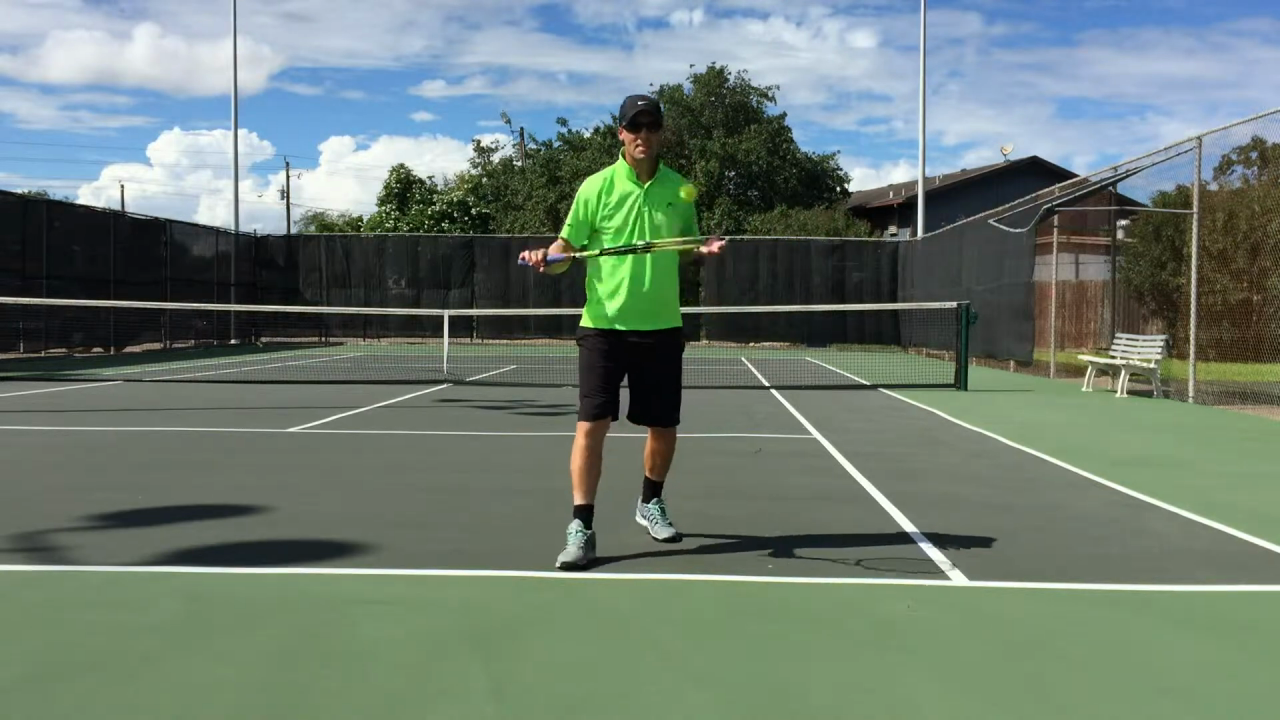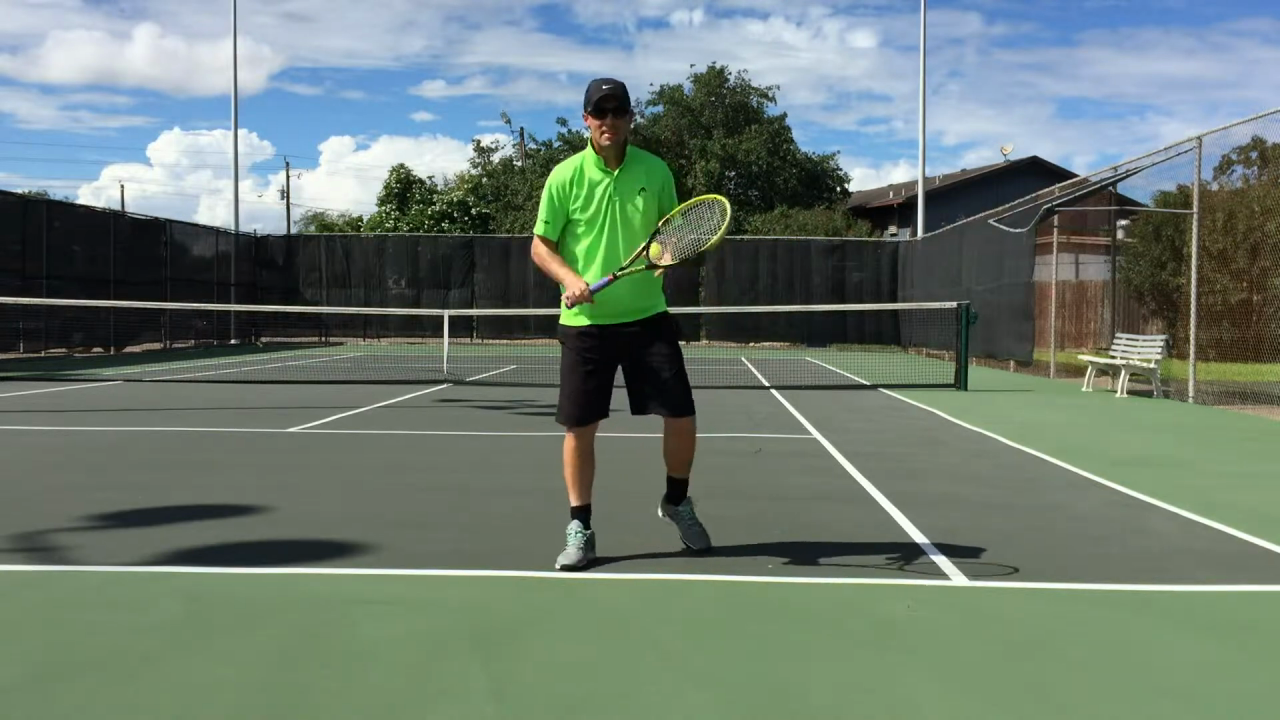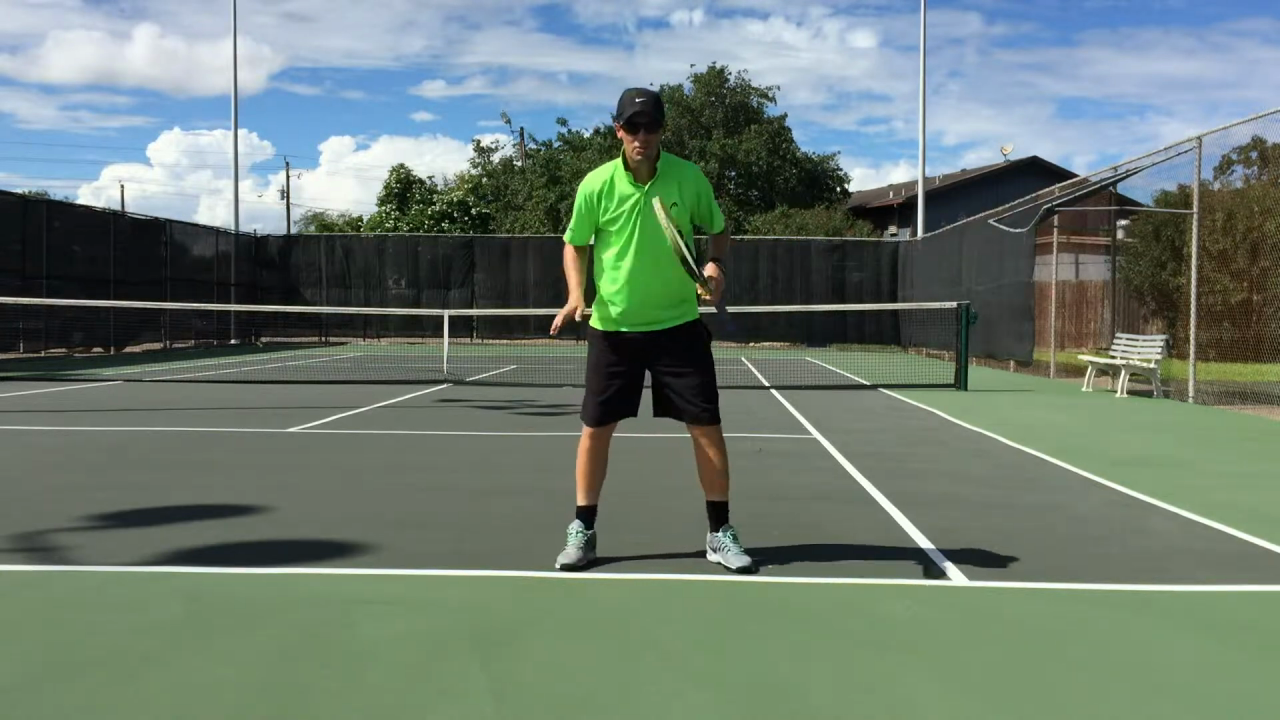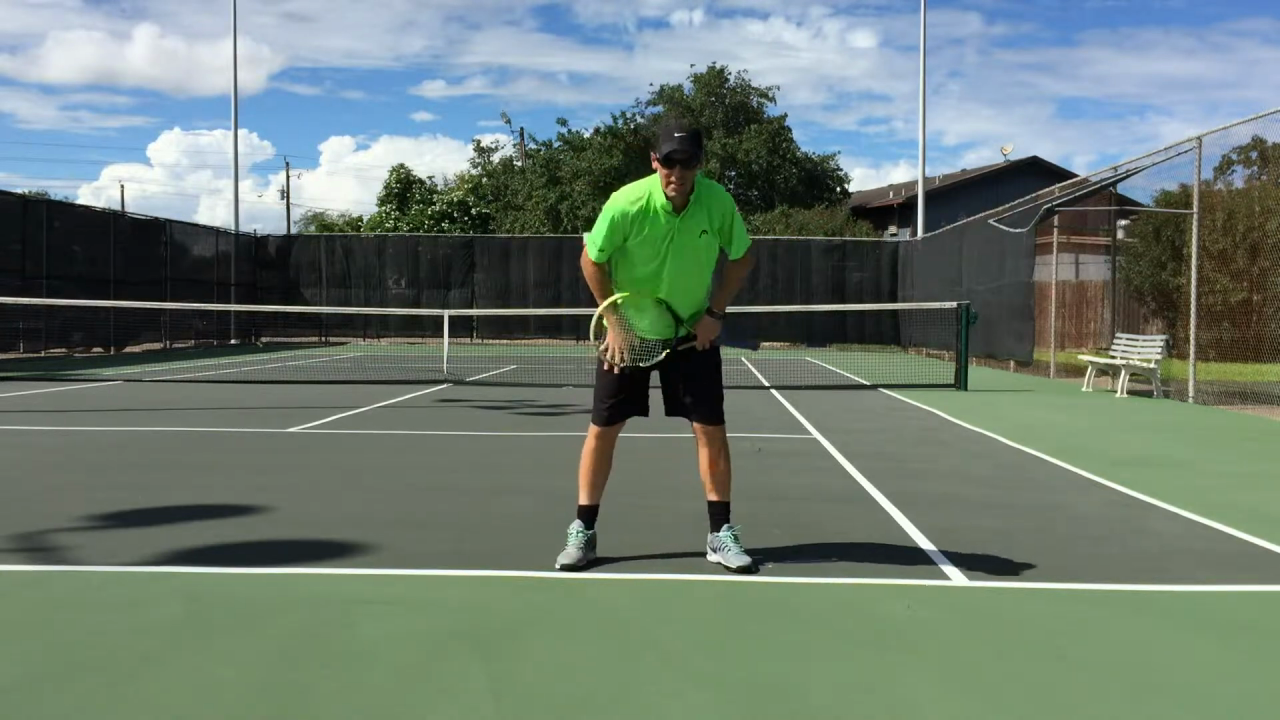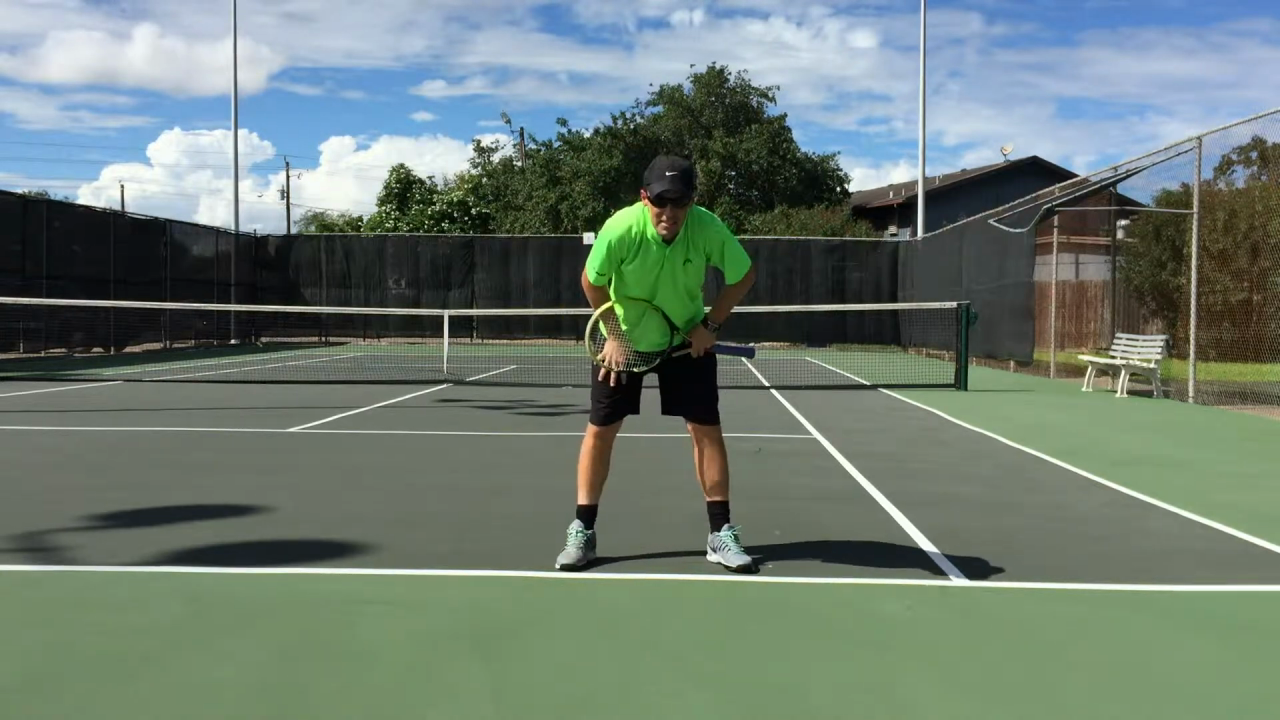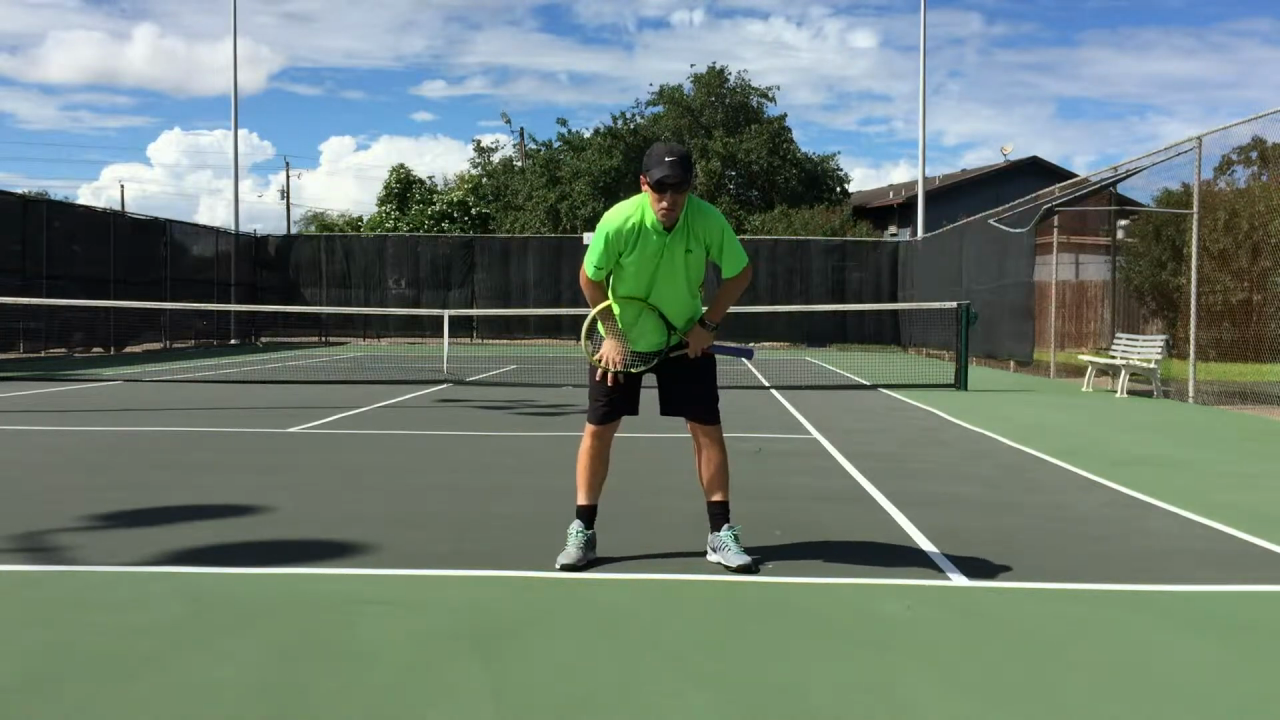
dt=0.4s
person 1, frame 1
left shoulder: (678, 186)
right shoulder: (597, 187)
left elbow: (688, 248)
right elbow: (567, 247)
left wrist: (702, 248)
right wrist: (546, 259)
left hip: (662, 327)
right hip: (605, 325)
left knee: (663, 425)
right knee: (592, 424)
left ankle: (649, 504)
right ankle: (581, 530)
person 1, frame 2
left shoulder: (655, 170)
right shoulder: (565, 176)
right elbow: (540, 244)
right wrist: (570, 279)
left hip: (646, 317)
right hip: (585, 322)
left knee: (680, 417)
right knee: (578, 427)
left ankle: (675, 502)
right ankle: (580, 532)
person 1, frame 3
left shoulder: (689, 177)
right shoulder: (595, 185)
left elbow: (717, 230)
right elbow: (576, 246)
left wrist: (716, 266)
right wrist: (576, 294)
left hip: (680, 326)
right hip: (614, 328)
left knee: (705, 427)
right knee: (595, 429)
left ankle: (720, 535)
right ankle: (582, 532)
person 1, frame 4
left shoulder: (718, 200)
right shoulder: (625, 203)
left elbow: (741, 257)
right elbow: (592, 262)
left wrist: (715, 313)
left hip: (692, 330)
left knee: (710, 426)
right knee: (603, 427)
left ankle: (720, 534)
right ankle: (583, 532)
person 1, frame 5
left shoulder: (709, 229)
right shoulder: (619, 229)
left elbow: (744, 276)
right elbow: (593, 282)
left wrist: (711, 325)
left hip: (688, 335)
left knee: (706, 428)
right knee: (601, 428)
left ankle: (721, 534)
right ankle: (582, 533)
person 1, frame 6
left shoulder: (709, 220)
right shoulder: (618, 221)
left elbow: (739, 273)
right elbow: (591, 278)
left wrist: (707, 324)
left hip: (686, 336)
left knee: (707, 428)
right knee: (599, 428)
left ankle: (721, 534)
right ankle: (583, 532)
